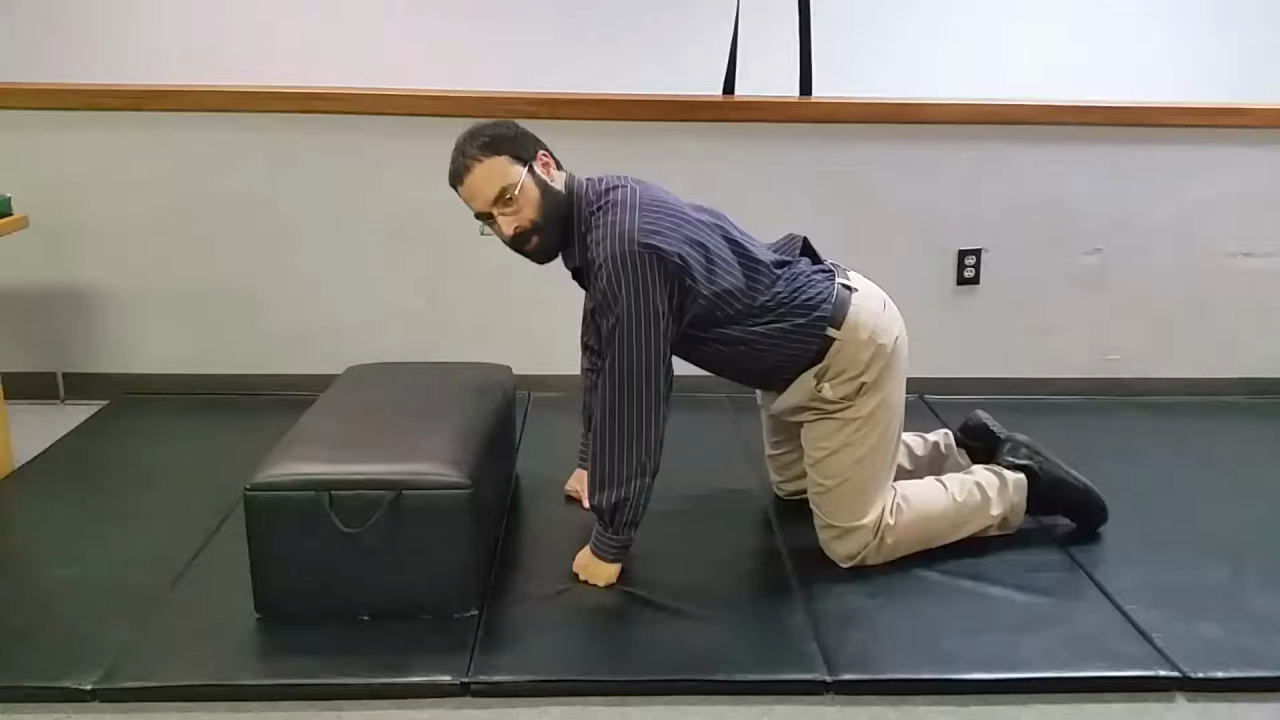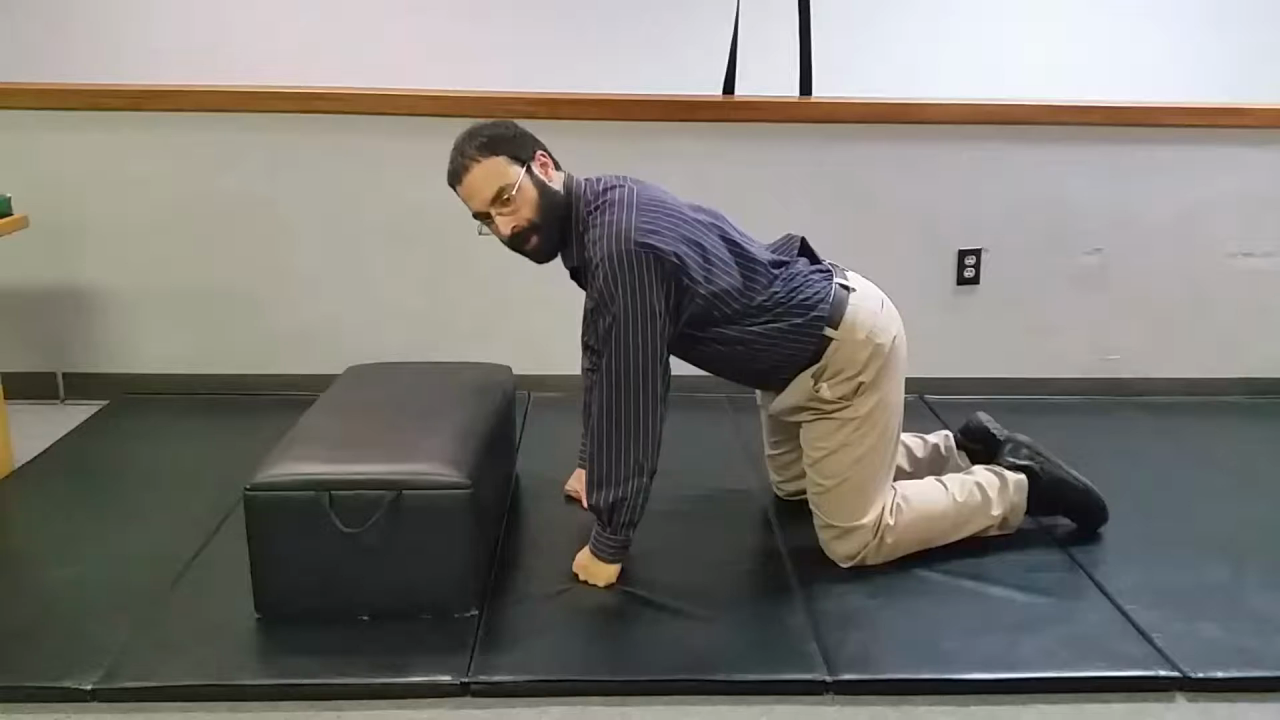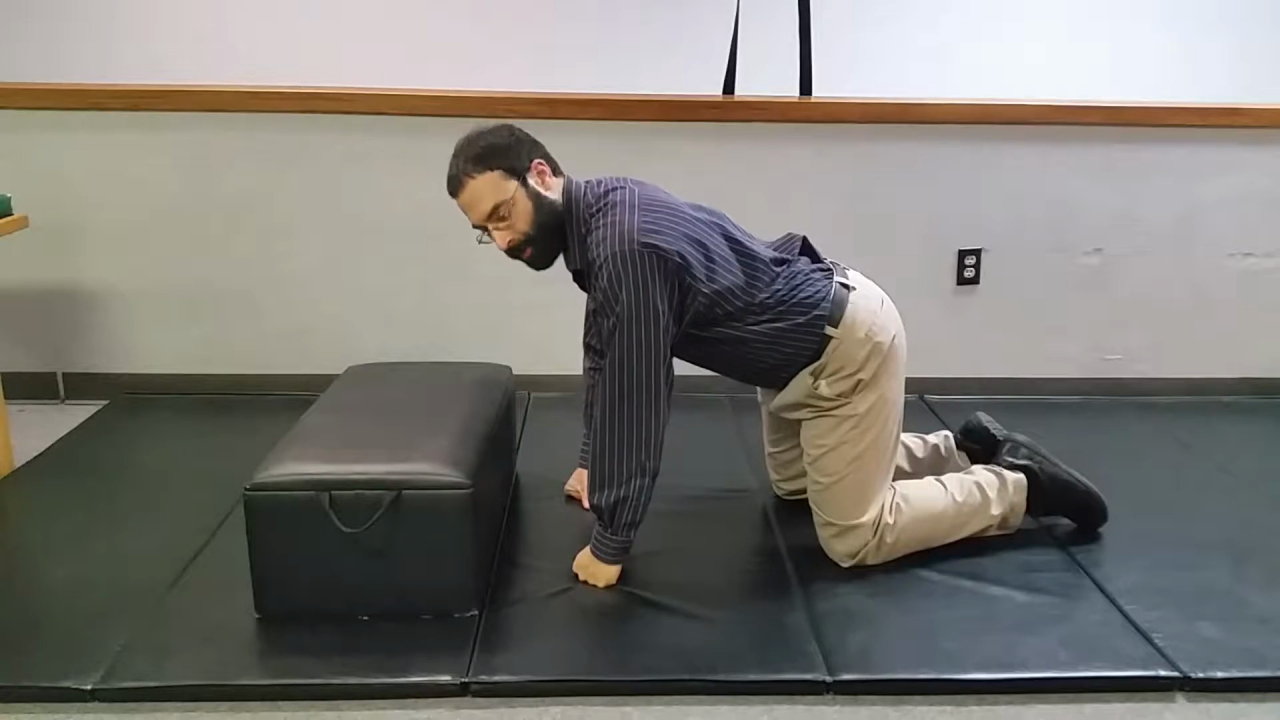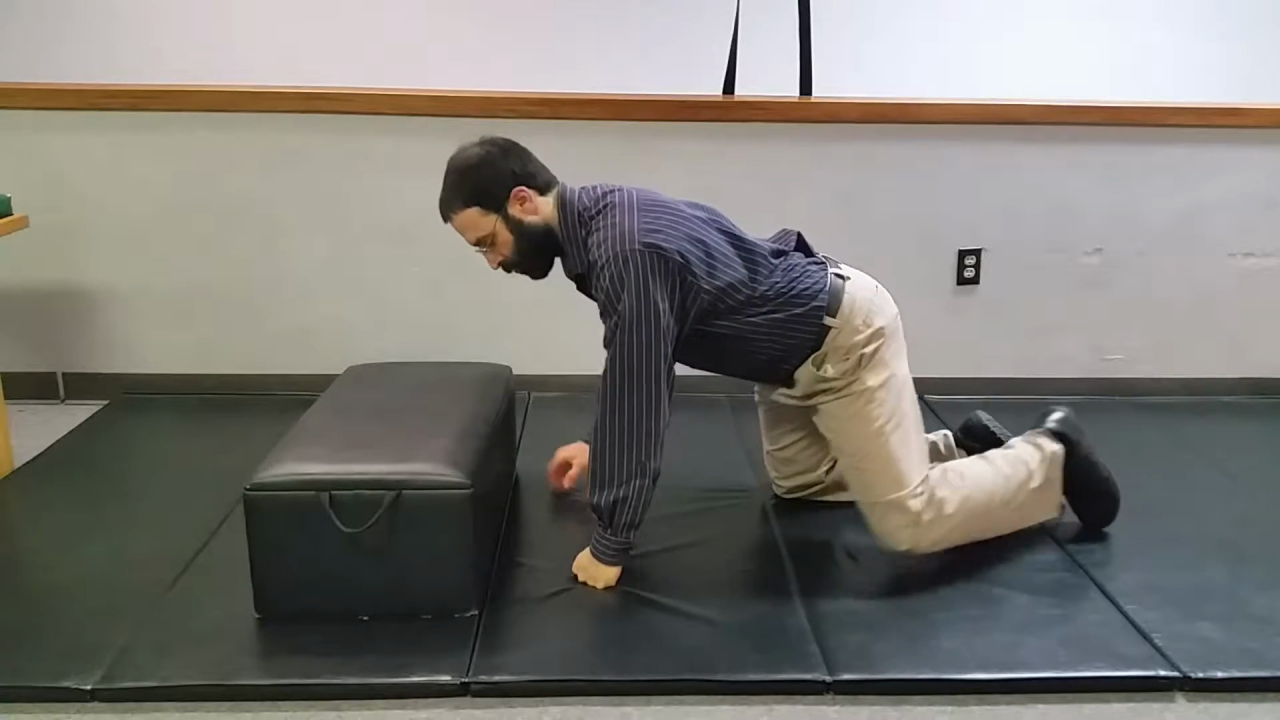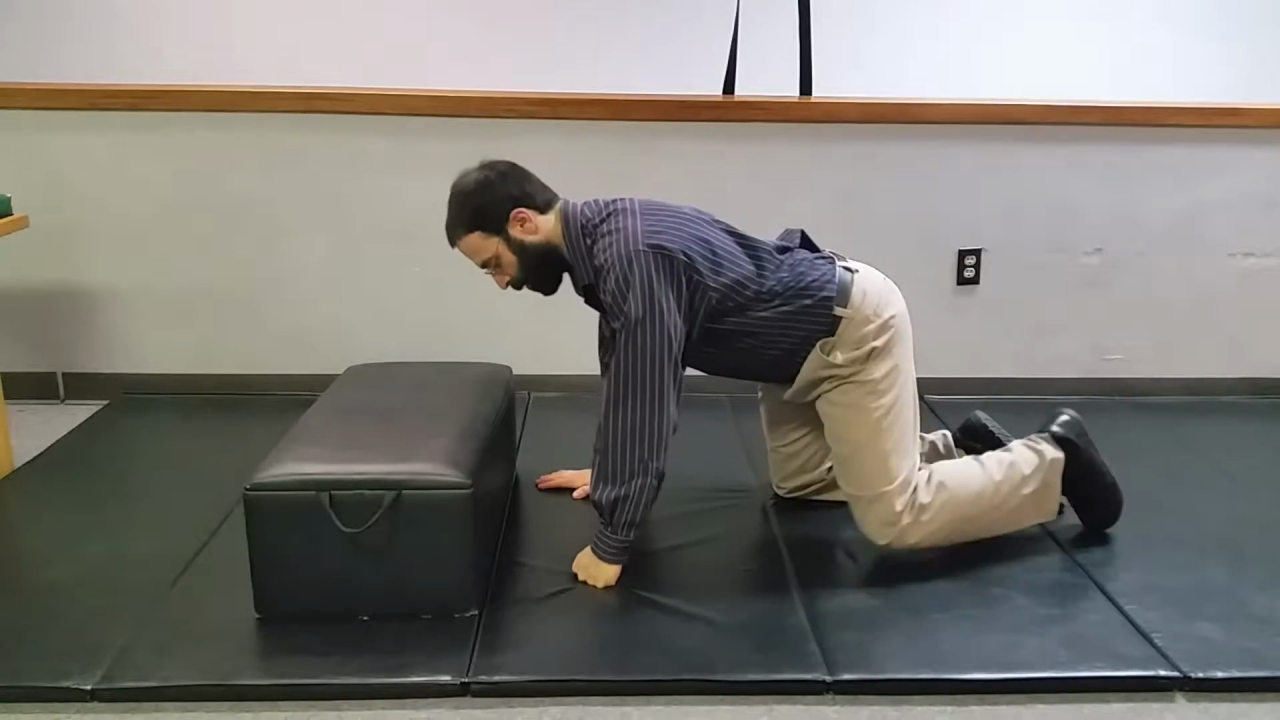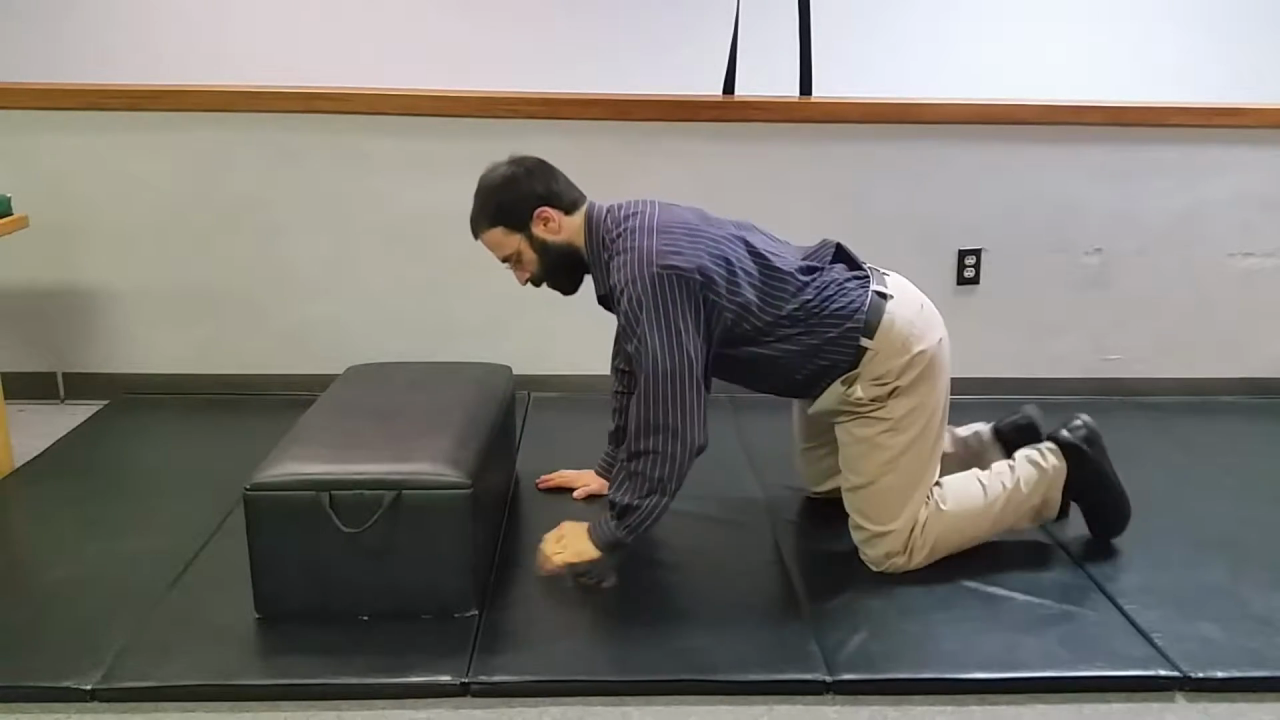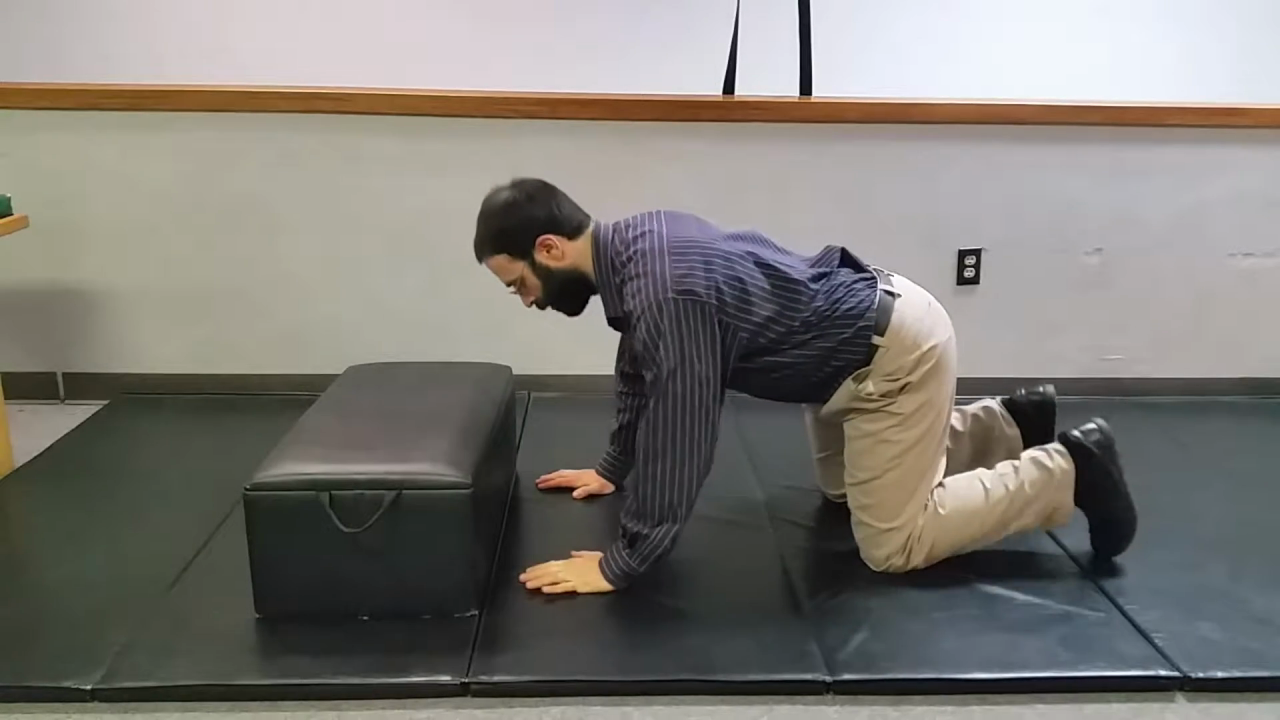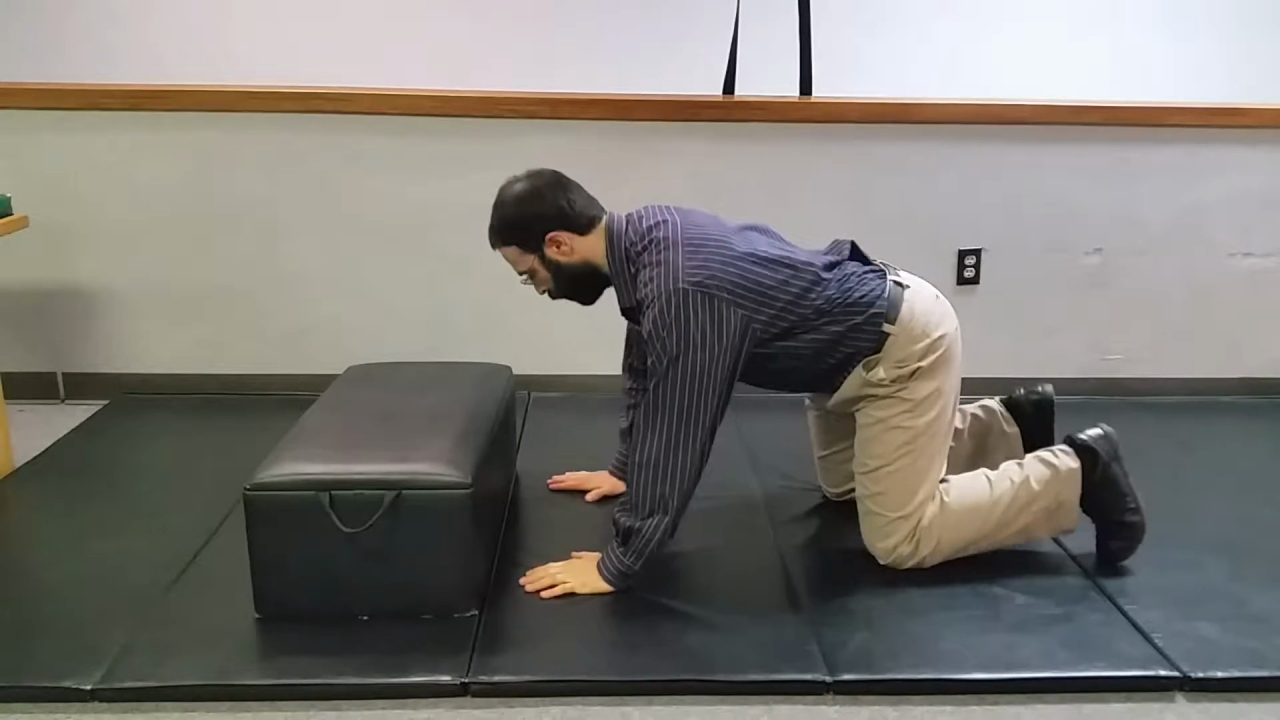
dt=0.4s
person 1, frame 1
left shoulder: (624, 244)
right shoulder: (600, 212)
left elbow: (635, 398)
right elbow: (602, 356)
left wrist: (609, 544)
right wrist: (591, 462)
left hip: (848, 346)
right hip: (812, 335)
left knee: (853, 537)
right knee: (794, 483)
left ankle: (1018, 483)
right ankle: (966, 448)
person 1, frame 2
left shoulder: (622, 244)
right shoulder: (599, 210)
left elbow: (633, 399)
right elbow: (602, 358)
left wrist: (608, 545)
right wrist: (591, 462)
left hip: (846, 345)
right hip: (812, 334)
left knee: (853, 537)
right knee: (795, 484)
left ankle: (1021, 484)
right ankle: (968, 449)
person 1, frame 3
left shoulder: (626, 246)
right shoulder: (600, 213)
left elbow: (635, 398)
right elbow: (604, 358)
left wrist: (609, 546)
right wrist: (593, 461)
left hip: (848, 344)
right hip: (811, 334)
left knee: (854, 537)
right knee: (795, 483)
left ankle: (1018, 483)
right ankle: (966, 450)
person 1, frame 4
left shoulder: (624, 248)
right shoulder: (598, 218)
left elbow: (638, 397)
right elbow: (628, 366)
left wrist: (609, 547)
right wrist: (598, 448)
left hip: (846, 335)
right hip: (801, 341)
left knee: (910, 518)
right knee: (799, 480)
left ankle: (1052, 455)
right ankle: (962, 446)
person 1, frame 5
left shoulder: (630, 254)
right shoulder: (603, 236)
left elbow: (644, 402)
right elbow: (622, 374)
left wrist: (610, 545)
right wrist: (606, 473)
left hip: (854, 328)
right hip: (807, 335)
left knee: (892, 515)
right knee: (799, 483)
left ankle: (1052, 457)
right ankle: (961, 447)
person 1, frame 6
left shoulder: (650, 270)
right shoulder: (629, 227)
left elbow: (673, 428)
right elbow: (636, 374)
left wrist: (603, 537)
right wrist: (611, 469)
left hip: (887, 349)
right hip: (865, 322)
left knee: (892, 543)
right knee: (828, 482)
left ankle: (1056, 466)
right ankle: (1001, 447)
person 1, frame 7
left shoulder: (667, 295)
right shoulder: (634, 243)
left elbow: (679, 441)
right elbow: (639, 381)
left wrist: (617, 567)
right wrist: (611, 470)
left hip: (898, 351)
right hip: (865, 327)
left knee: (893, 544)
right knee: (845, 487)
left ankle: (1066, 466)
right ankle: (1013, 423)
person 1, frame 8
left shoulder: (680, 287)
right shoulder: (645, 233)
left elbow: (678, 428)
right elbow: (647, 377)
left wrist: (616, 567)
right wrist: (621, 470)
left hip: (903, 343)
right hip: (864, 326)
left knee: (902, 539)
right knee: (845, 484)
left ankle: (1078, 471)
right ankle: (1011, 424)
